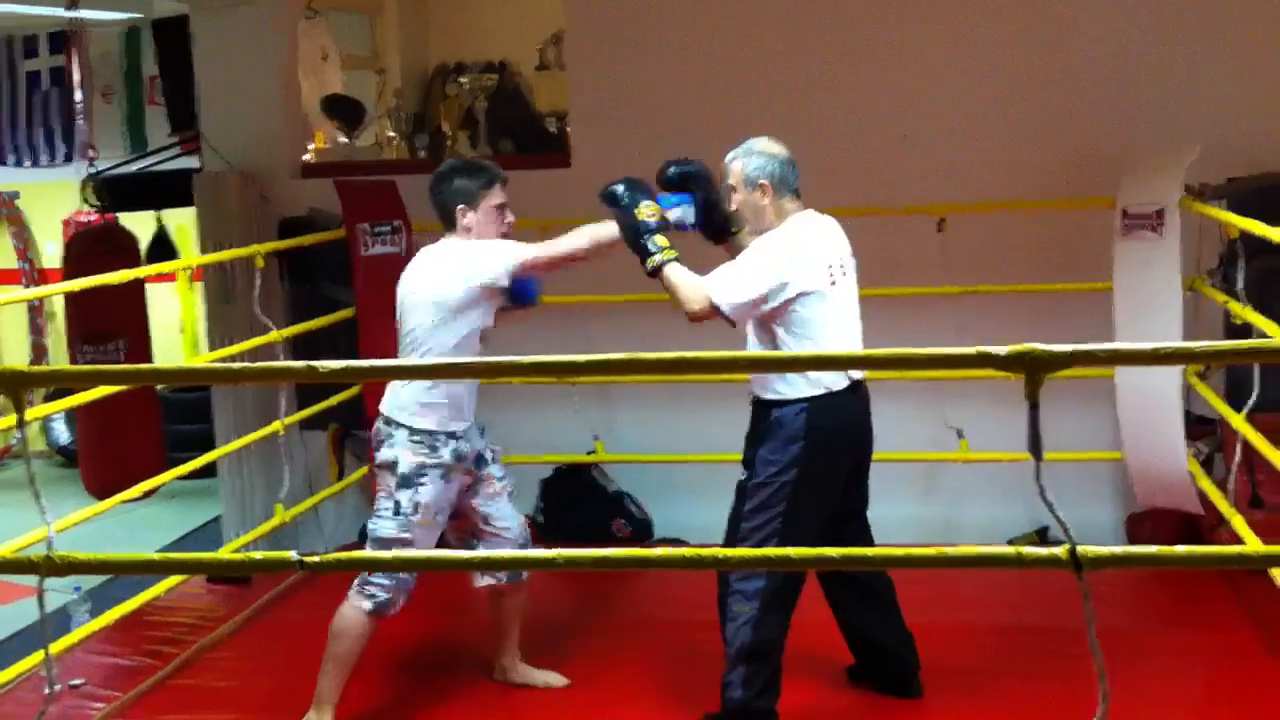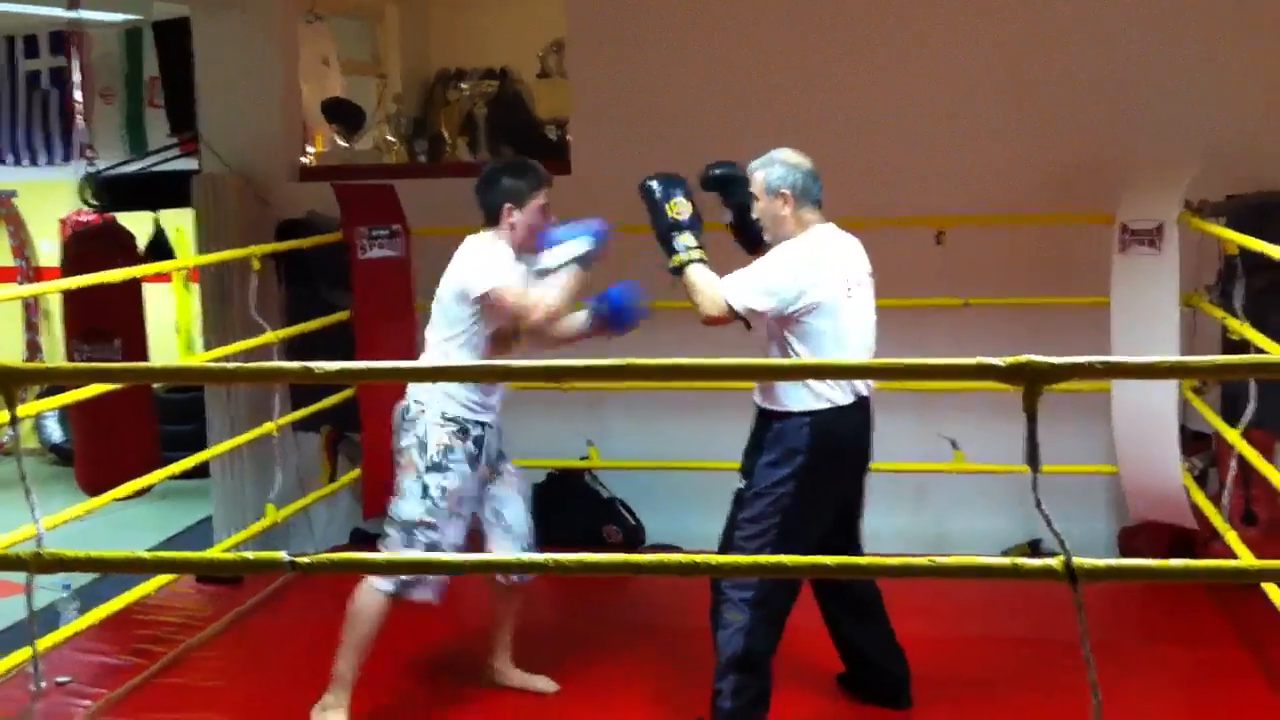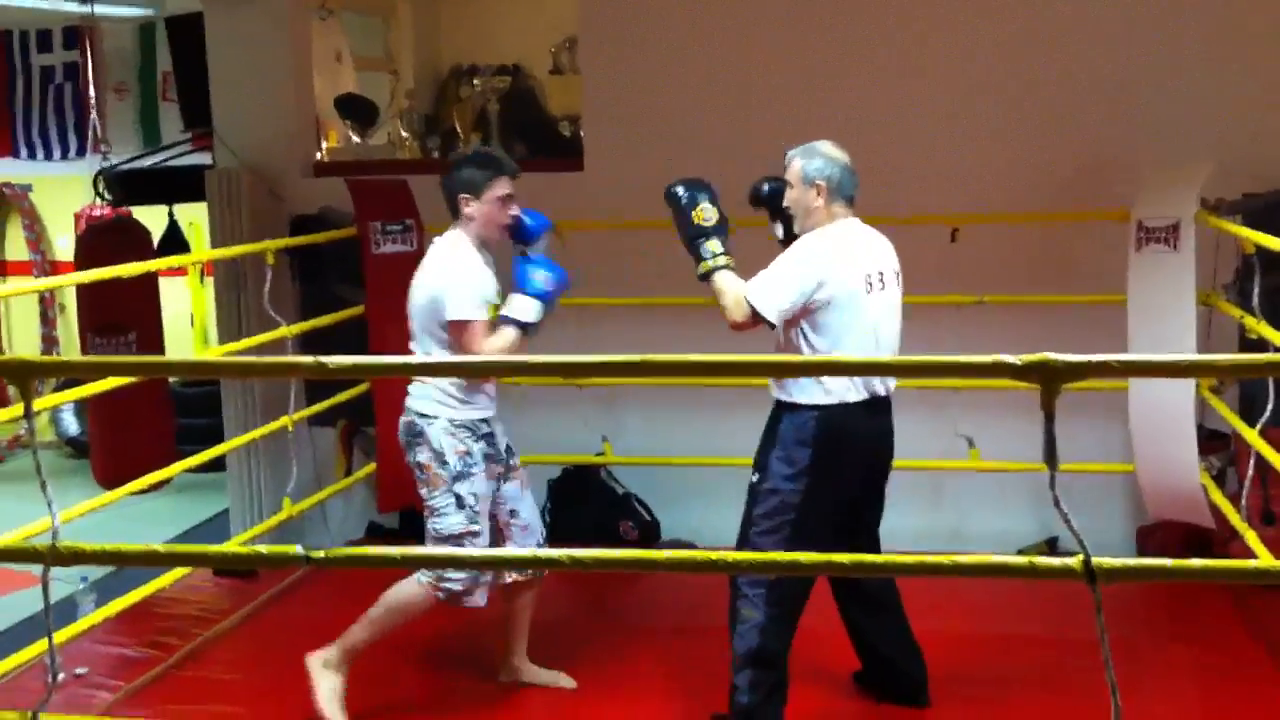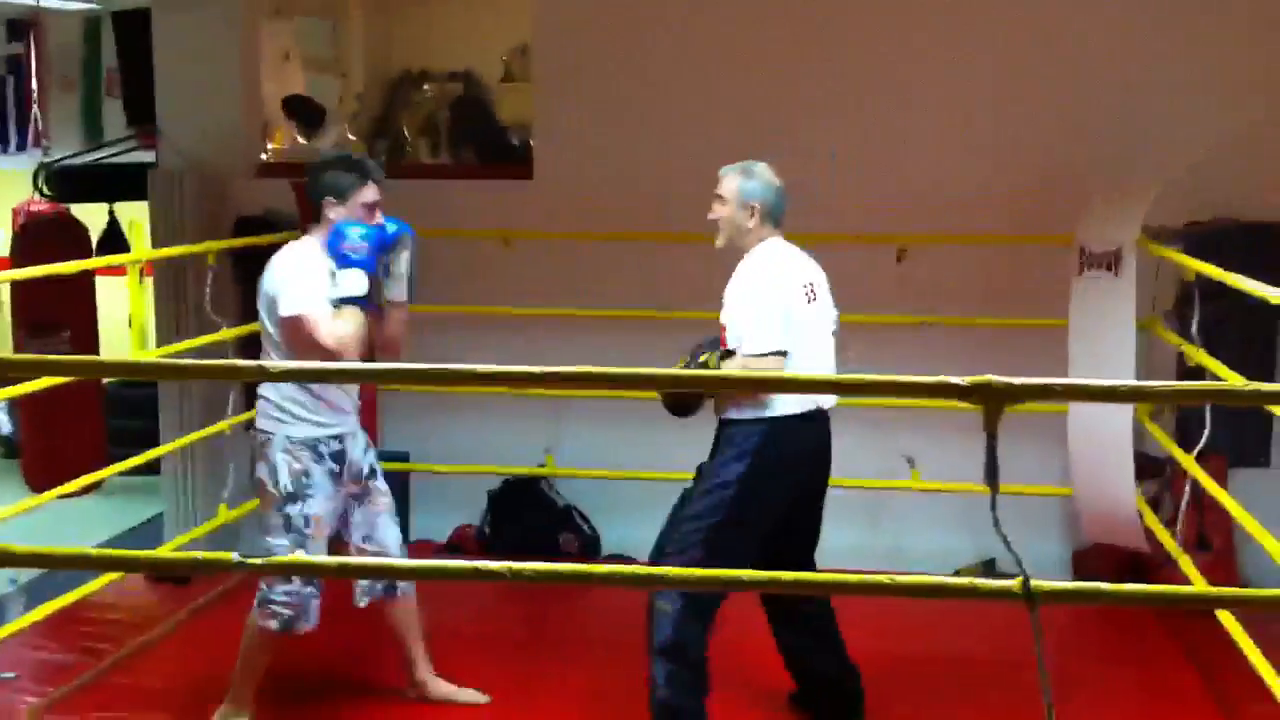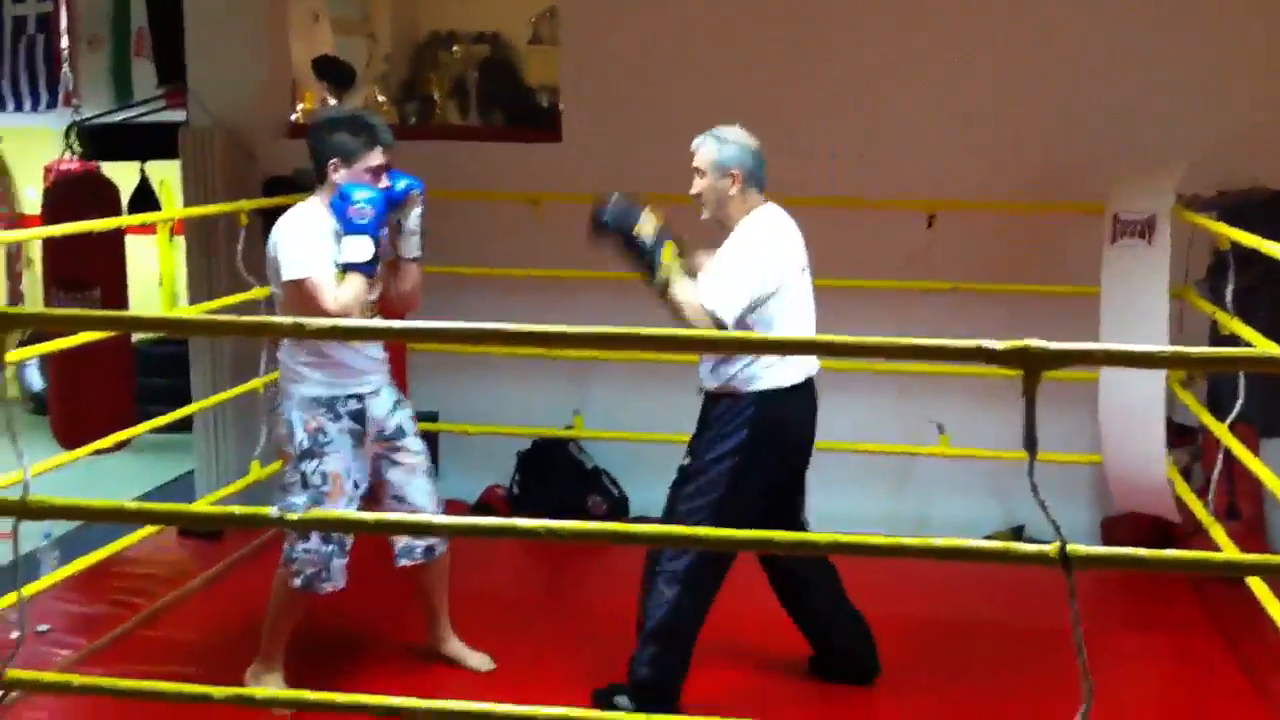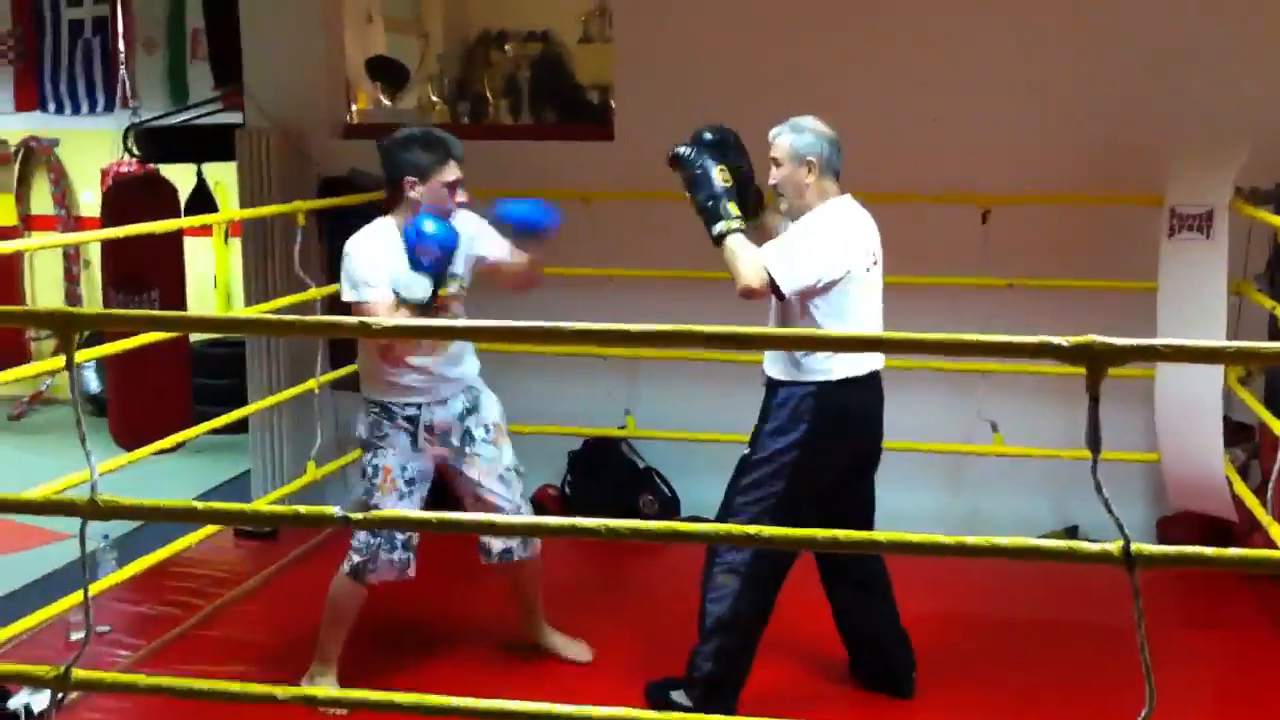
dt=0.4s
person 1, frame 1
left shoulder: (787, 247)
right shoulder: (822, 230)
left elbow: (701, 303)
right elbow: (756, 269)
left wrist: (650, 242)
right wrist: (717, 222)
left hip: (801, 422)
right hip: (843, 411)
left knee: (755, 560)
right knee: (845, 544)
right ankle: (893, 665)
person 1, frame 2
left shoulder: (802, 260)
right shoulder: (842, 247)
left elbow: (715, 306)
left wrist: (680, 237)
right wrist: (746, 225)
left hip: (803, 434)
right hip: (844, 424)
left knee: (748, 572)
right knee: (836, 557)
person 1, frame 3
left shoulder: (818, 252)
right shoulder: (875, 245)
left elbow: (740, 312)
left wrist: (707, 240)
right wrist: (788, 230)
left hip: (816, 428)
right hip: (869, 421)
left knee: (765, 567)
right knee: (857, 553)
person 1, frame 4
left shoulder: (758, 273)
right shoulder: (805, 267)
left elbow: (759, 369)
left wrist: (701, 374)
left hip: (762, 440)
right hip: (809, 436)
left knee: (682, 564)
right knee: (790, 569)
person 1, frame 5
left shoulder: (758, 242)
right shoulder: (769, 226)
left elbow: (701, 317)
right elbow: (719, 285)
left wrist: (655, 250)
right wrist: (656, 241)
left hip: (753, 412)
right hip: (785, 405)
left knee: (685, 547)
right knee: (784, 537)
left ankle: (651, 690)
right ankle: (849, 652)
person 1, frame 6
left shoulder: (828, 228)
right shoulder: (843, 219)
left elbow: (753, 279)
right elbow: (779, 242)
left wrist: (717, 203)
right wrist: (739, 184)
left hip: (814, 404)
right hip: (851, 400)
left knee: (745, 540)
right knee: (847, 537)
right ankle: (886, 663)
person 2, frame 1
left shoulder: (464, 261)
right shoulder: (466, 260)
right elbow: (569, 248)
left wrist: (505, 291)
left hip: (459, 435)
right hip: (416, 440)
left knee: (510, 543)
right knee: (382, 583)
left ankle: (508, 661)
person 2, frame 2
left shoulder: (521, 261)
right shoulder: (487, 261)
left elbow: (549, 330)
right elbow: (539, 315)
left wrist: (600, 318)
right wrist: (571, 260)
left hip: (479, 427)
right hip: (440, 426)
left knee: (513, 540)
left ankle: (501, 664)
person 2, frame 3
left shoulder: (461, 255)
right shoulder: (460, 266)
left elbow: (484, 326)
right elbow: (482, 357)
left wrist: (529, 254)
right wrist: (526, 308)
left hip: (475, 426)
right hip: (446, 429)
left knee: (525, 537)
right knee: (455, 570)
left ankle: (515, 662)
right ankle: (333, 660)
person 2, frame 4
left shoulder: (344, 262)
right shoulder: (294, 268)
left elbow: (389, 344)
right elbow: (340, 350)
left wrist: (395, 275)
left hip: (345, 437)
right hip: (296, 444)
left knee: (387, 558)
right knee: (291, 588)
person 2, frame 5
left shoulder: (361, 219)
right shoulder: (298, 230)
left elbow: (405, 297)
right elbow: (341, 314)
left wrist: (408, 229)
right wrist: (361, 241)
left hip: (377, 393)
right hip: (319, 405)
left knee: (423, 513)
right knee: (316, 544)
left ankle: (443, 634)
right ankle: (266, 666)
person 2, frame 6
left shoulder: (463, 226)
right shoulder: (367, 249)
left elbow: (520, 277)
right elbow: (391, 347)
left wrist: (525, 248)
right wrist: (423, 277)
left hip: (464, 399)
right hip: (396, 414)
left knee: (511, 519)
right knee: (377, 544)
left ankle: (539, 626)
right ankle: (322, 669)
